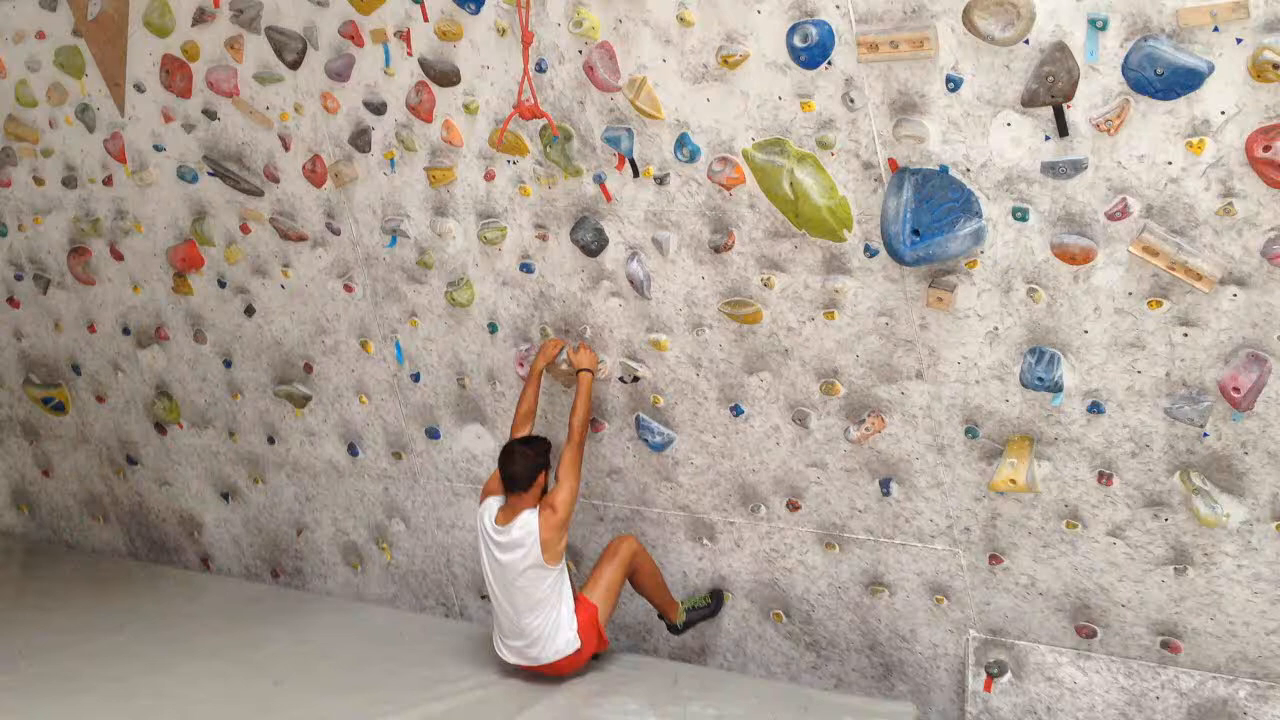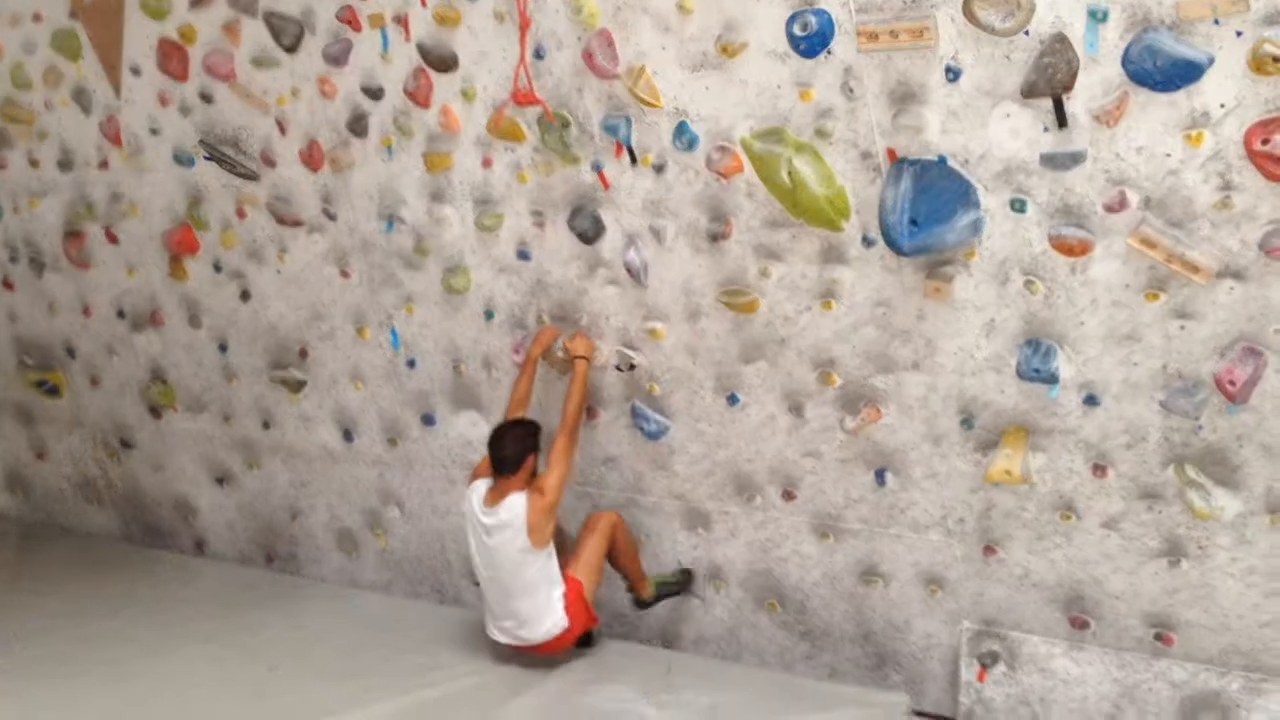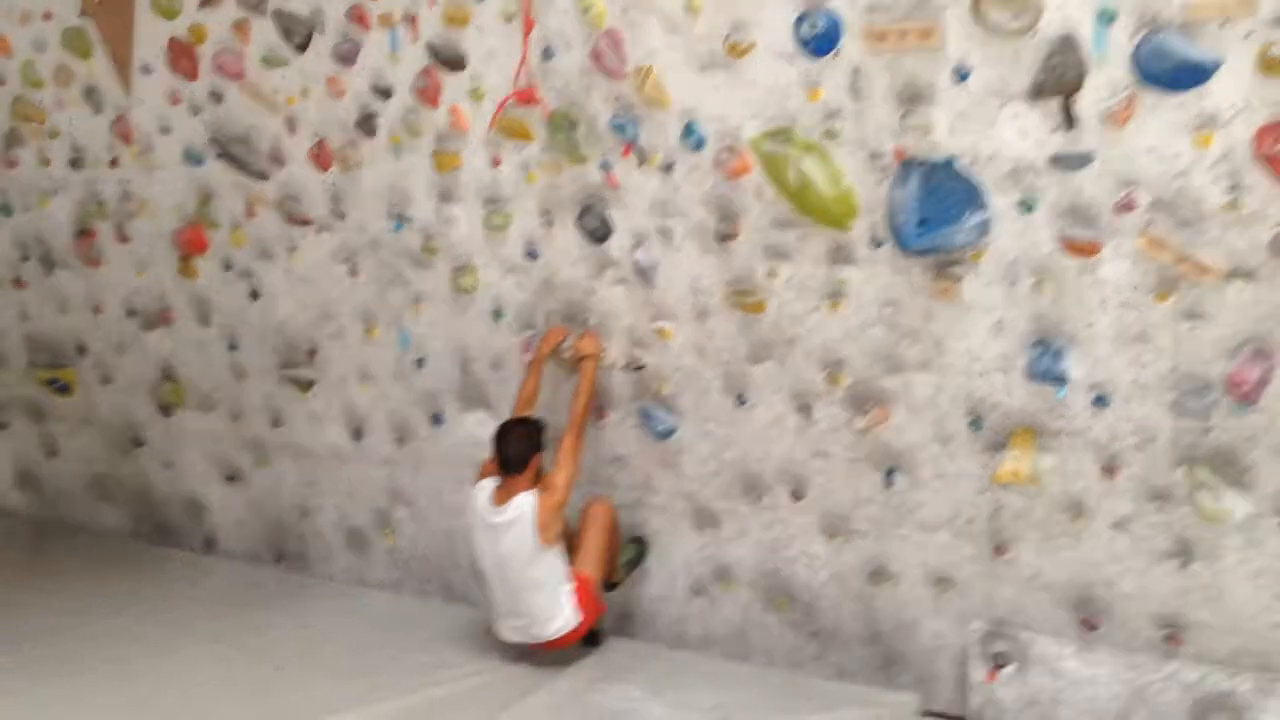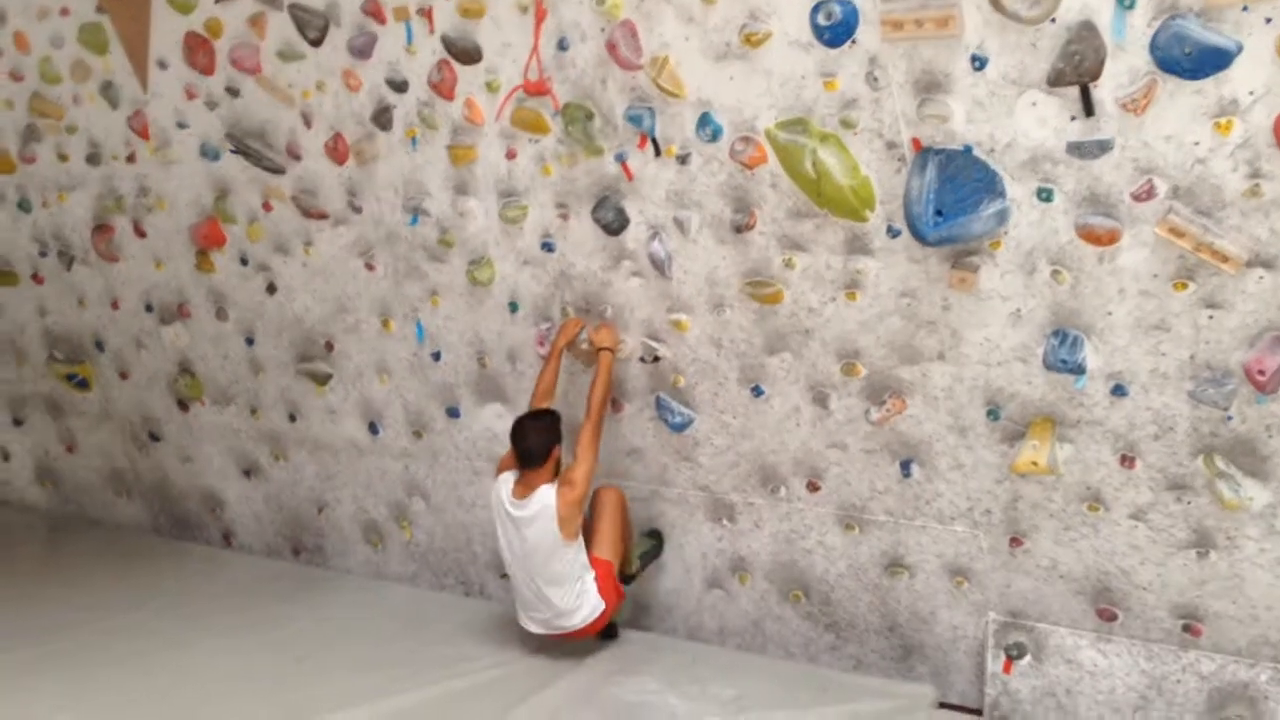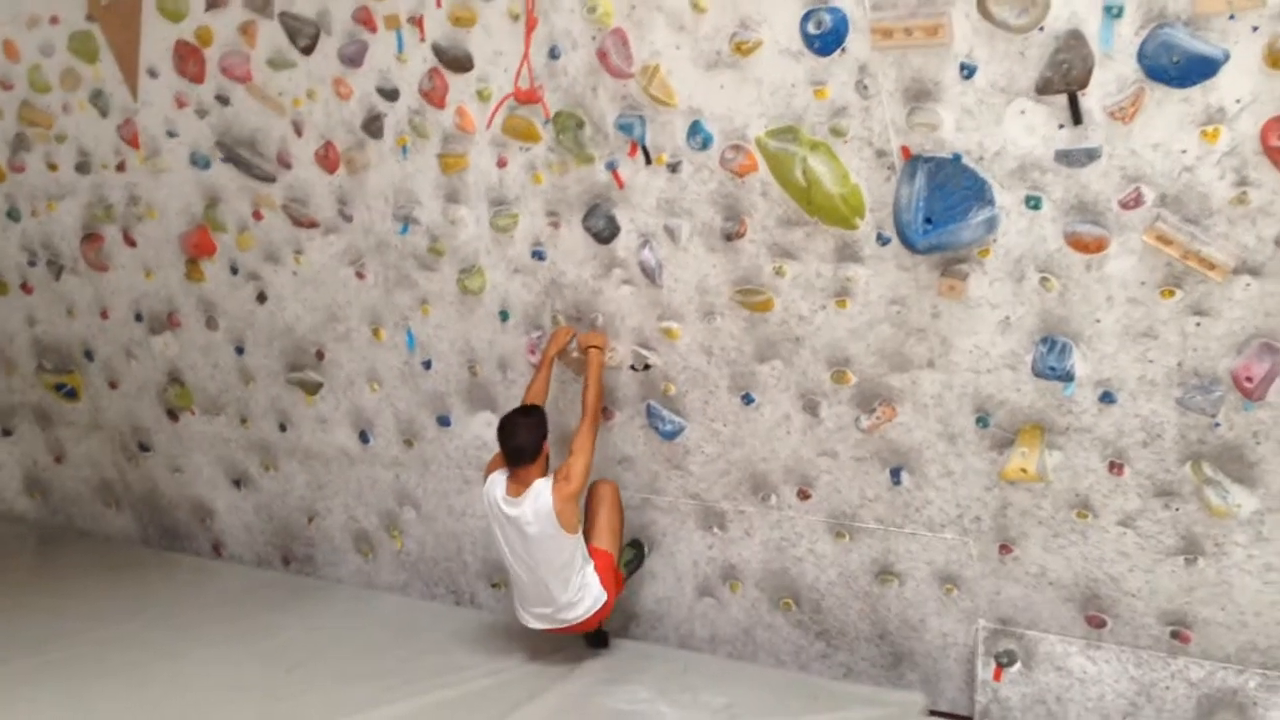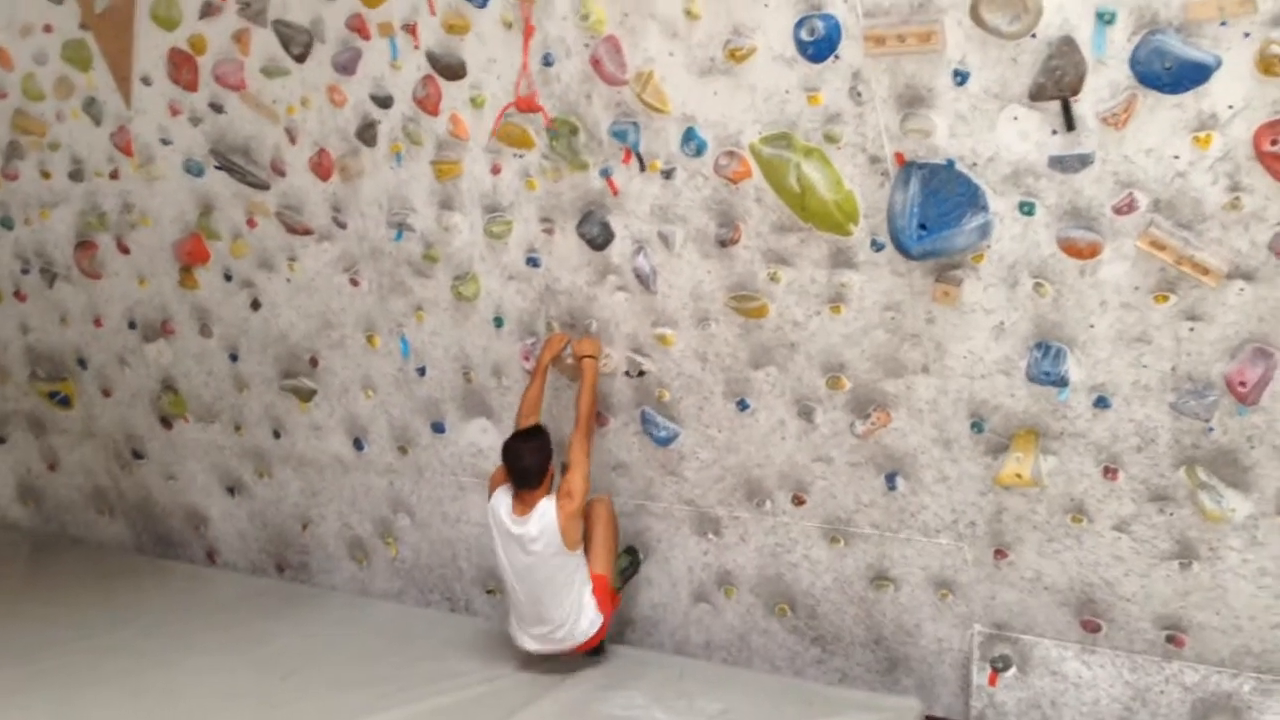
dt=0.2s
person 1, frame 1
left shoulder: (488, 507)
right shoulder: (548, 522)
left elbow: (519, 436)
right elbow: (575, 441)
left wrist: (538, 367)
right wrist: (585, 373)
left hip: (512, 653)
right hip: (561, 655)
right knee: (627, 547)
right ankle: (675, 615)
person 1, frame 2
left shoulder: (477, 488)
right shoulder: (537, 505)
left elbow: (511, 419)
right elbow: (568, 427)
left wrist: (533, 355)
right wrist: (580, 360)
left hip: (503, 633)
right hip: (552, 633)
right knee: (606, 520)
right ankle: (644, 590)
person 1, frame 3
left shoulder: (483, 487)
right shoulder: (544, 504)
left elbow: (518, 417)
right elbow: (576, 426)
left wrist: (542, 354)
right wrist: (589, 360)
left hip: (512, 630)
right hip: (560, 630)
right knee: (600, 509)
left ankle: (588, 628)
right ankle: (613, 573)
person 1, frame 4
left shoulder: (502, 482)
right shoulder: (566, 497)
left elbow: (536, 410)
right elbow: (593, 419)
left wrist: (558, 346)
right wrist: (605, 352)
left hip: (537, 623)
right hip: (586, 617)
right knee: (609, 493)
right ankle: (629, 564)
person 1, frame 5
left shoulder: (493, 481)
right shoulder: (562, 490)
left elbow: (526, 412)
right elbow: (590, 418)
left wrist: (550, 353)
right wrist: (594, 353)
left hip: (535, 620)
right hip: (586, 612)
right knee: (604, 487)
left ankle: (592, 628)
right ankle: (618, 567)
person 1, frame 6
left shoulder: (497, 499)
right shoulder: (565, 510)
left elbow: (524, 423)
right elbow: (583, 427)
left wrist: (544, 360)
right wrist: (588, 361)
left hip: (529, 640)
right hip: (583, 637)
right knee: (600, 506)
right ankle: (611, 577)
